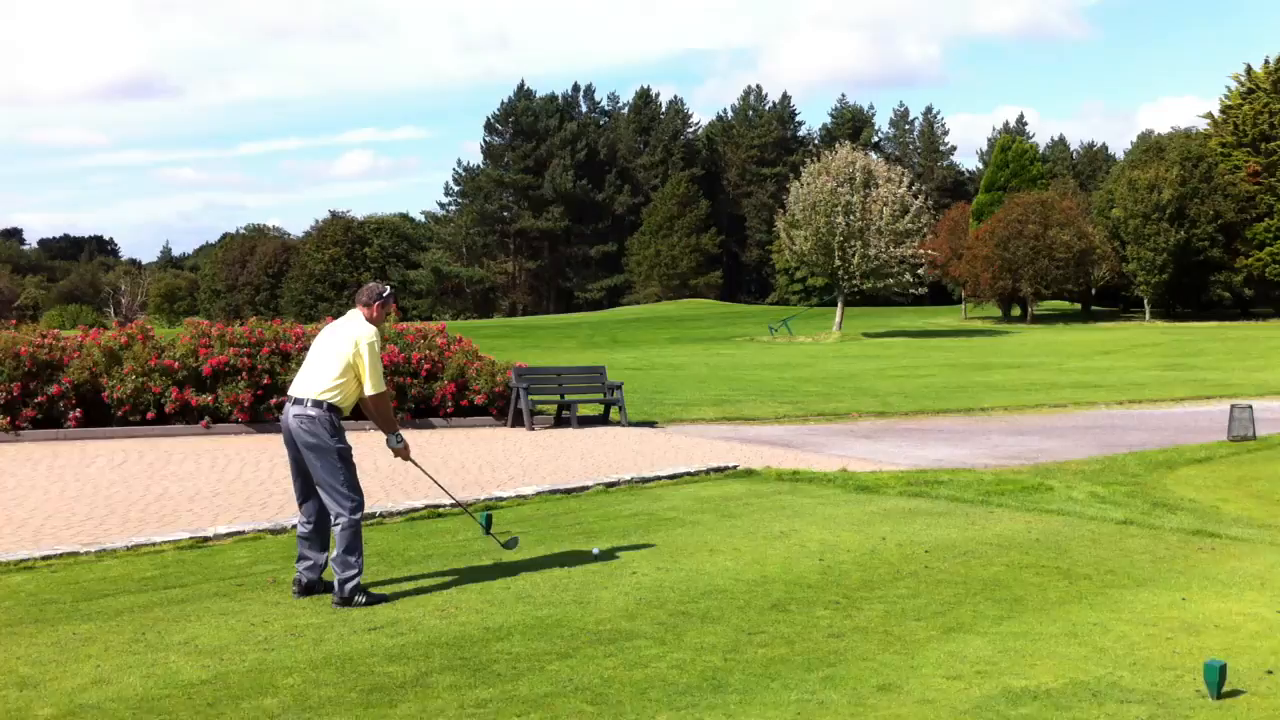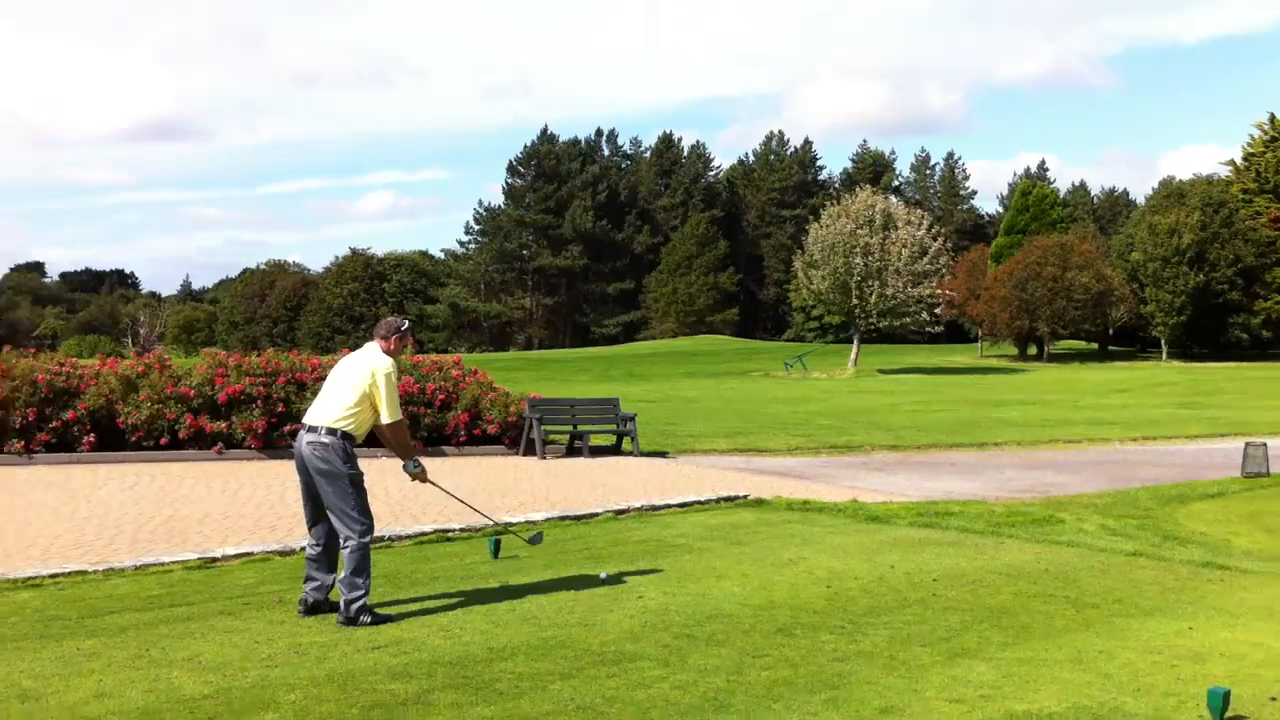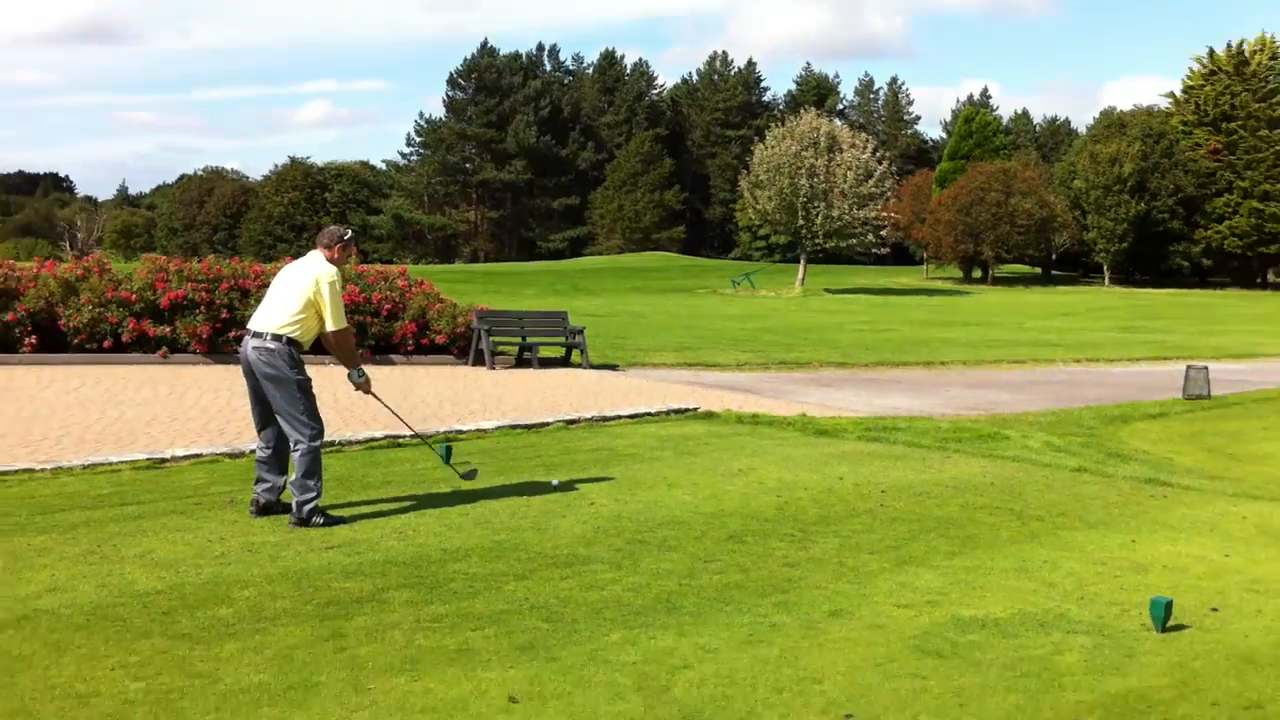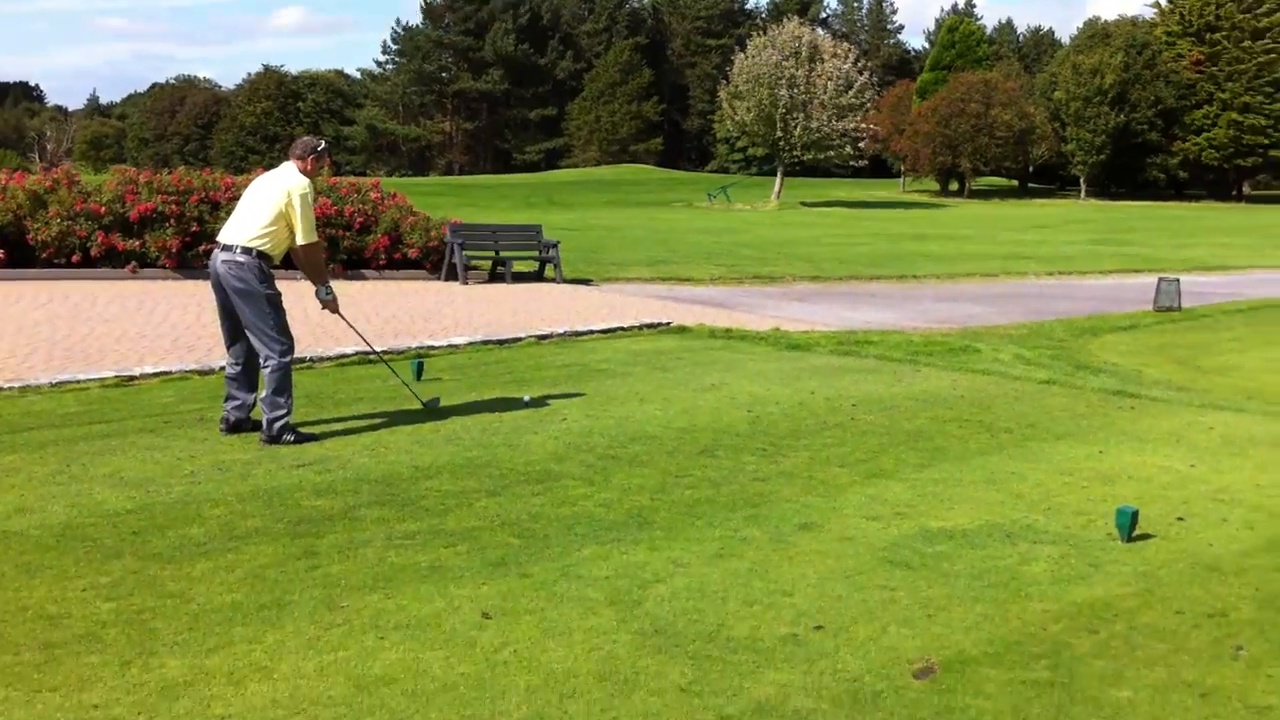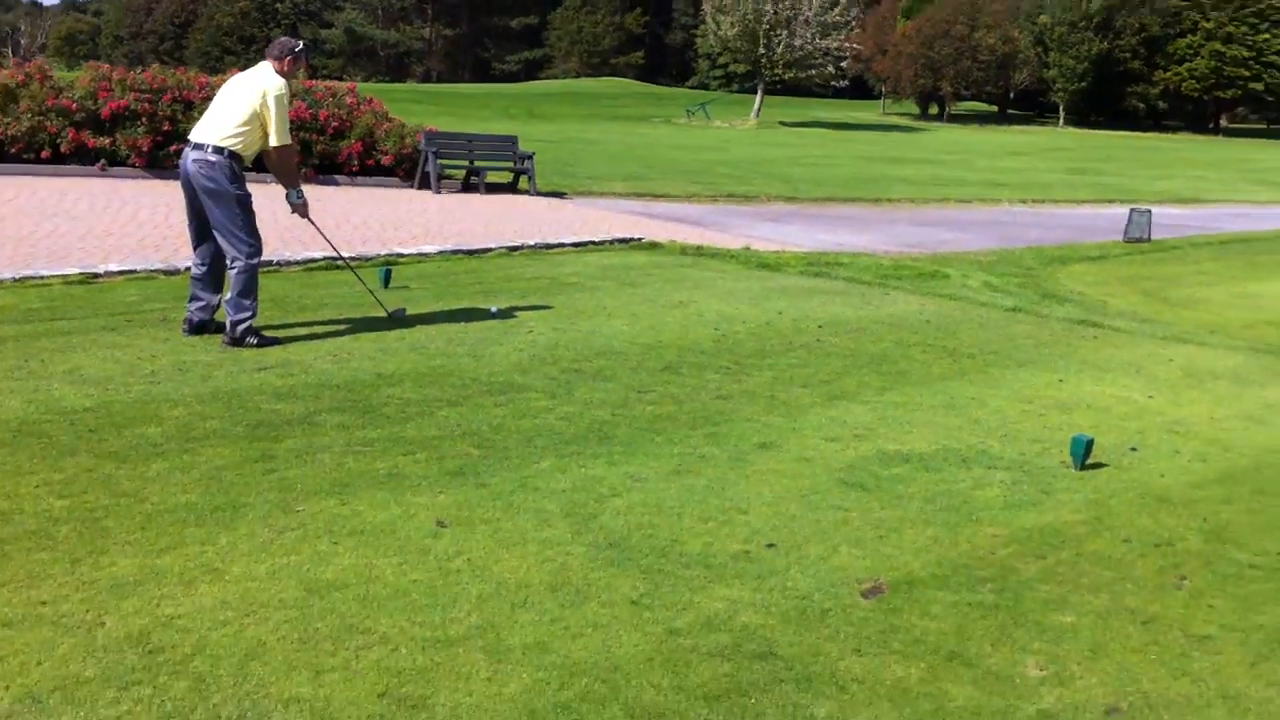
dt=0.2s
person 1, frame 1
left shoulder: (337, 326)
right shoulder: (366, 332)
left elbow: (361, 395)
right elbow: (376, 395)
left wrist: (387, 431)
right wrist: (395, 436)
left hip: (293, 413)
right hip: (317, 418)
left knee: (313, 503)
right knee: (347, 505)
left ankle: (307, 577)
right ankle: (347, 588)
person 1, frame 2
left shoulder: (354, 358)
right shoulder: (382, 364)
left elbow: (379, 424)
right elbow: (393, 424)
left wrist: (403, 456)
right wrist: (412, 461)
left hip: (306, 440)
right hip: (330, 445)
left knee: (322, 527)
right knee: (357, 529)
left ankle: (314, 597)
right ankle: (354, 607)
person 1, frame 3
left shoulder: (299, 266)
right shoulder: (327, 272)
left elbow: (324, 331)
right elbow: (338, 332)
left wrist: (348, 365)
right wrist: (357, 371)
left hip: (252, 345)
right hip: (277, 351)
left knee: (272, 430)
right knee: (306, 433)
left ankle: (265, 498)
right ankle: (305, 509)
person 1, frame 4
left shoulder: (270, 177)
right shoulder: (299, 184)
left elbow: (294, 245)
right elbow: (308, 246)
left wrist: (316, 283)
right wrist: (324, 288)
left hip: (222, 259)
right hip: (246, 264)
left knee: (241, 345)
right knee: (277, 348)
left ankle: (236, 415)
right ankle: (275, 426)
person 1, frame 5
left shoulder: (247, 77)
right shoulder: (275, 85)
left elbow: (266, 147)
right elbow: (281, 148)
left wrist: (287, 186)
right wrist: (295, 192)
left hip: (192, 157)
right hip: (216, 164)
left knee: (208, 246)
right knee: (245, 250)
left ankle: (199, 316)
right ankle: (239, 328)
